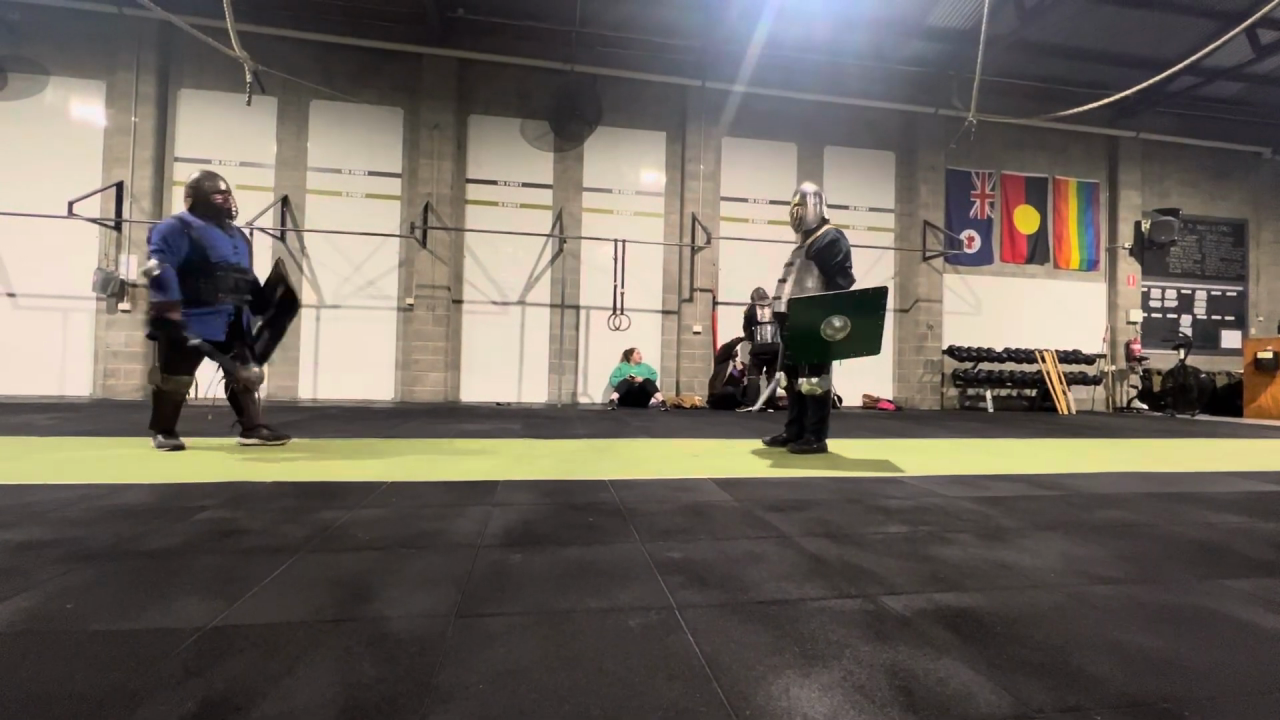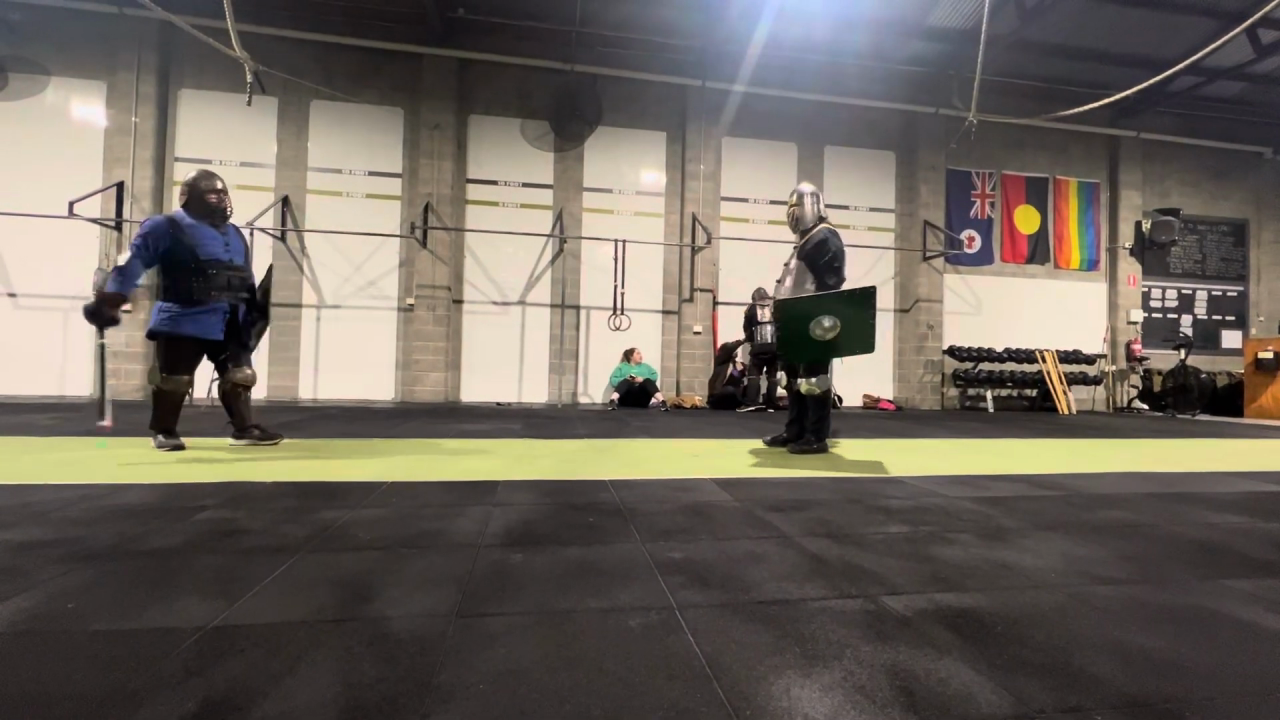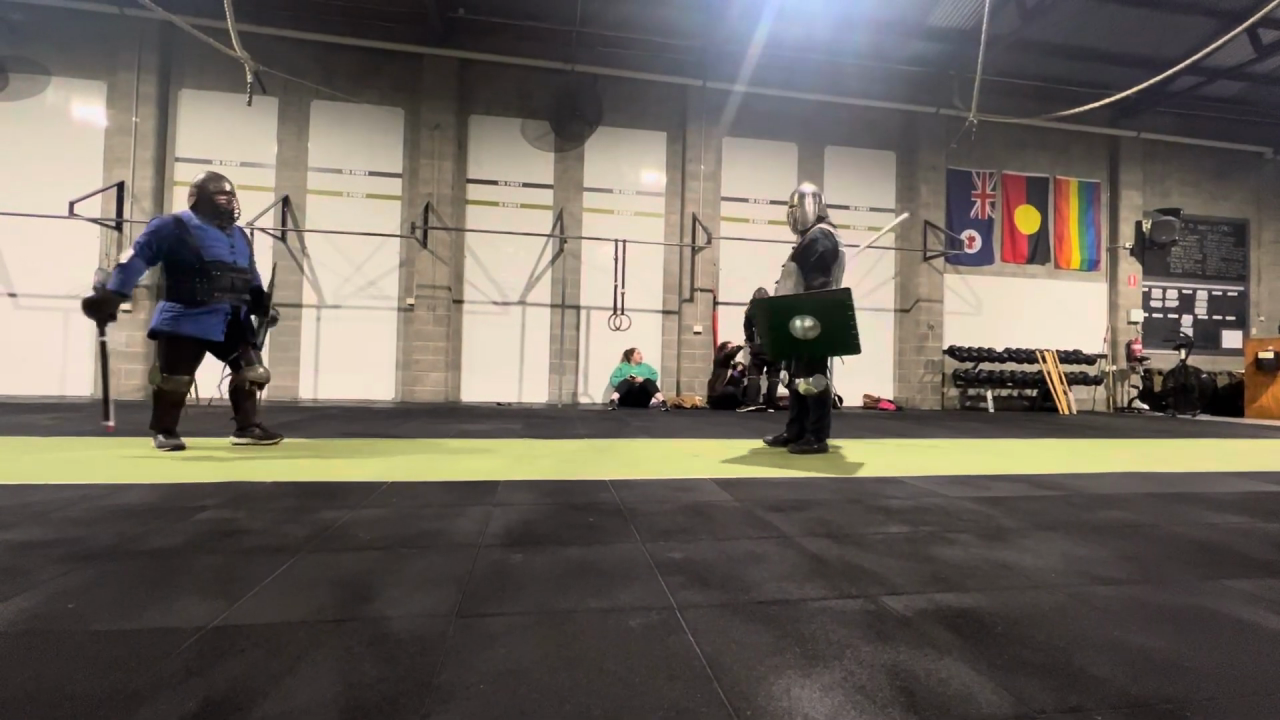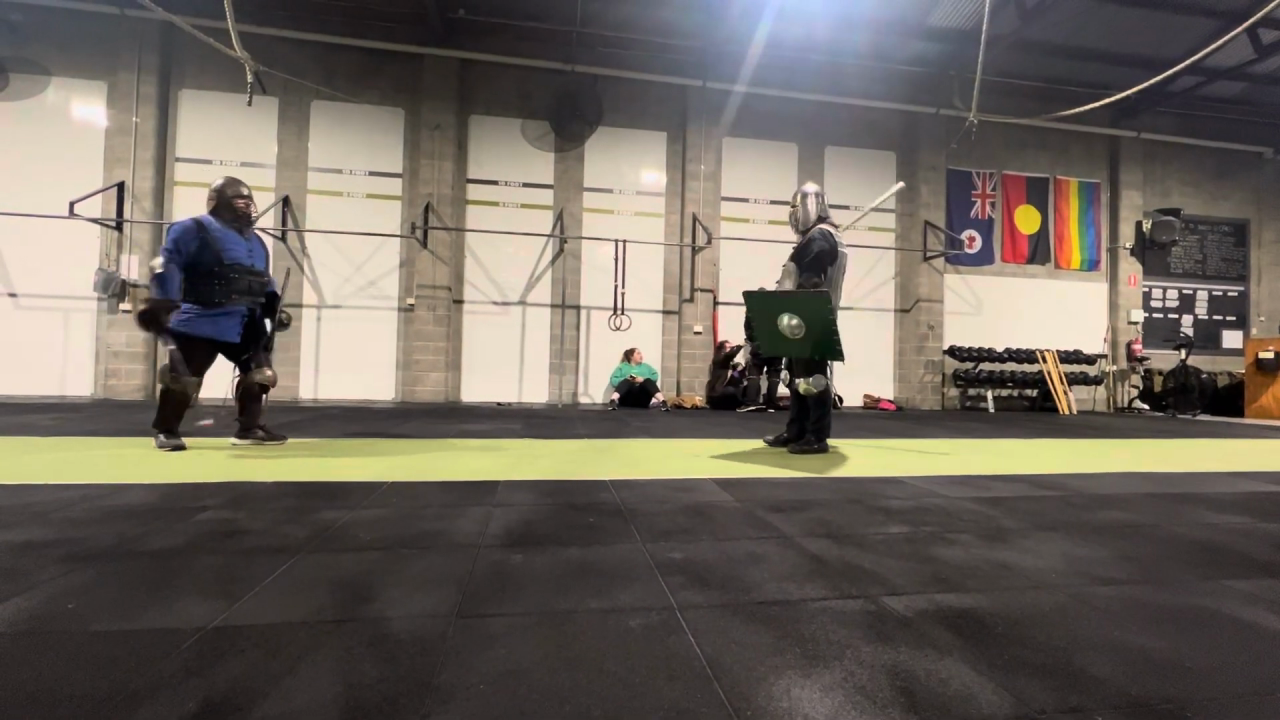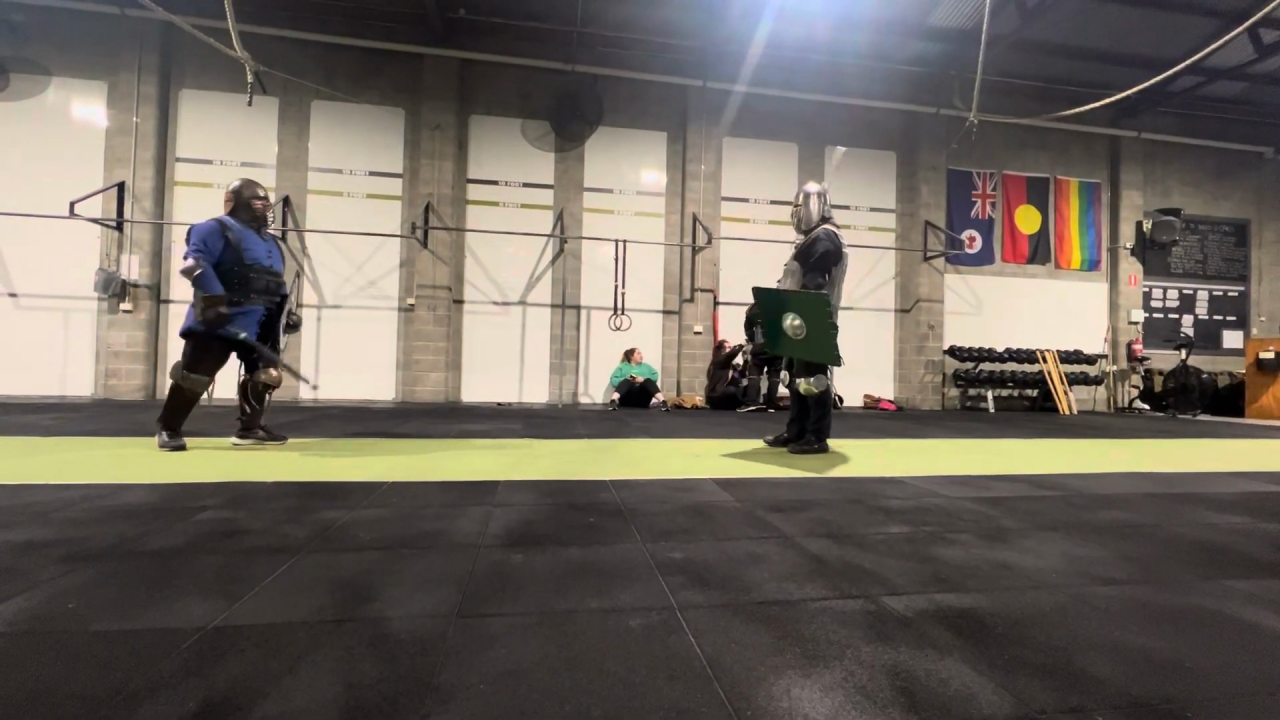
dt=0.2s
person 1, frame 1
left shoulder: (236, 235)
right shoulder: (177, 228)
left elbow: (244, 277)
right elbow: (161, 270)
right wrist: (165, 310)
left hip: (229, 321)
right hip: (188, 319)
right knee: (173, 379)
left ankle: (252, 428)
right ankle: (163, 432)
person 1, frame 2
left shoulder: (233, 233)
right shoulder: (167, 227)
left elbow: (244, 275)
right elbow: (132, 262)
left wrist: (255, 306)
right wrist: (108, 300)
left hip: (229, 320)
right hip: (184, 318)
left knee: (240, 374)
right knee: (175, 379)
left ankle: (245, 429)
right ankle: (165, 431)
person 1, frame 3
left shoulder: (238, 234)
right shoulder: (174, 227)
left elbow: (250, 275)
right elbow: (136, 259)
left wrist: (263, 306)
right wrist: (109, 297)
left hip: (233, 321)
right hip: (187, 318)
left knee: (252, 372)
right knee: (175, 378)
left ankle: (247, 428)
right ankle: (164, 431)
person 1, frame 4
left shoulder: (254, 240)
right shoulder: (195, 230)
left elbow: (263, 281)
right elbow: (167, 266)
left wrist: (275, 309)
right wrist: (160, 306)
left hip: (247, 323)
right hip: (203, 320)
left knee: (260, 373)
right knee: (184, 377)
left ankle: (249, 429)
right ankle: (166, 431)
person 1, frame 5
left shoulder: (269, 241)
right shoulder: (216, 229)
left elbow: (276, 283)
right elbow: (195, 265)
left wrist: (286, 312)
right wrist: (214, 303)
left hip: (260, 323)
right hip: (219, 321)
left knee: (265, 374)
right knee: (195, 375)
left ankle: (250, 429)
right ankle: (168, 429)
person 2, frame 1
left shoulder: (831, 238)
right shoulder: (803, 242)
left elbow: (841, 280)
right wrist: (784, 319)
left knee: (813, 378)
right knee: (792, 377)
left ankle: (816, 437)
right ankle: (794, 431)
person 2, frame 2
left shoulder: (824, 237)
right shoulder: (807, 239)
left elbow: (831, 280)
left knee: (813, 378)
right knee: (793, 377)
left ankle: (816, 437)
right ankle: (795, 431)
person 2, frame 3
left shoulder: (819, 236)
right shoulder: (812, 237)
left elbow: (817, 282)
left knee: (812, 377)
right knee: (795, 376)
left ankle: (817, 437)
right ankle: (795, 431)
person 2, frame 4
left shoulder: (819, 237)
right shoulder: (818, 237)
left elbow: (810, 282)
left knee: (812, 377)
right knee: (797, 377)
left ankle: (817, 437)
right ankle: (796, 431)
person 2, frame 5
left shoulder: (824, 237)
right shoulder: (815, 238)
left elbow: (814, 283)
left knee: (812, 377)
right knee: (796, 376)
left ankle: (817, 437)
right ankle: (796, 432)
